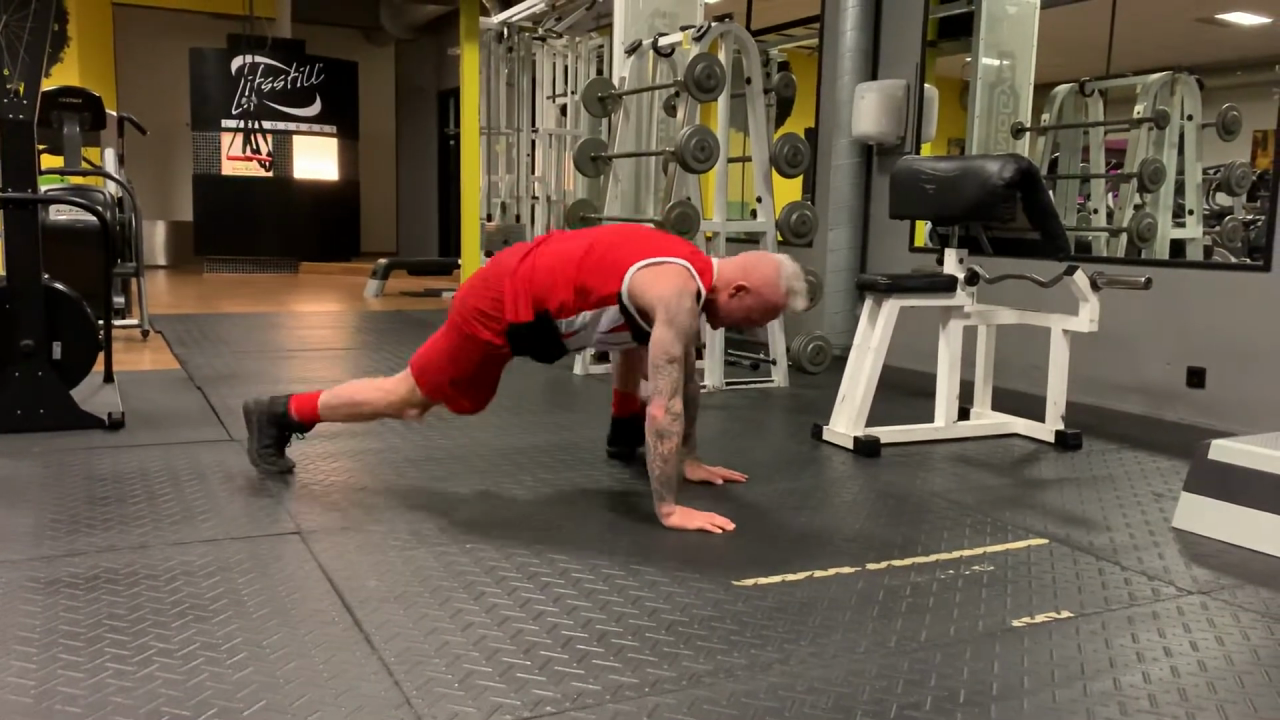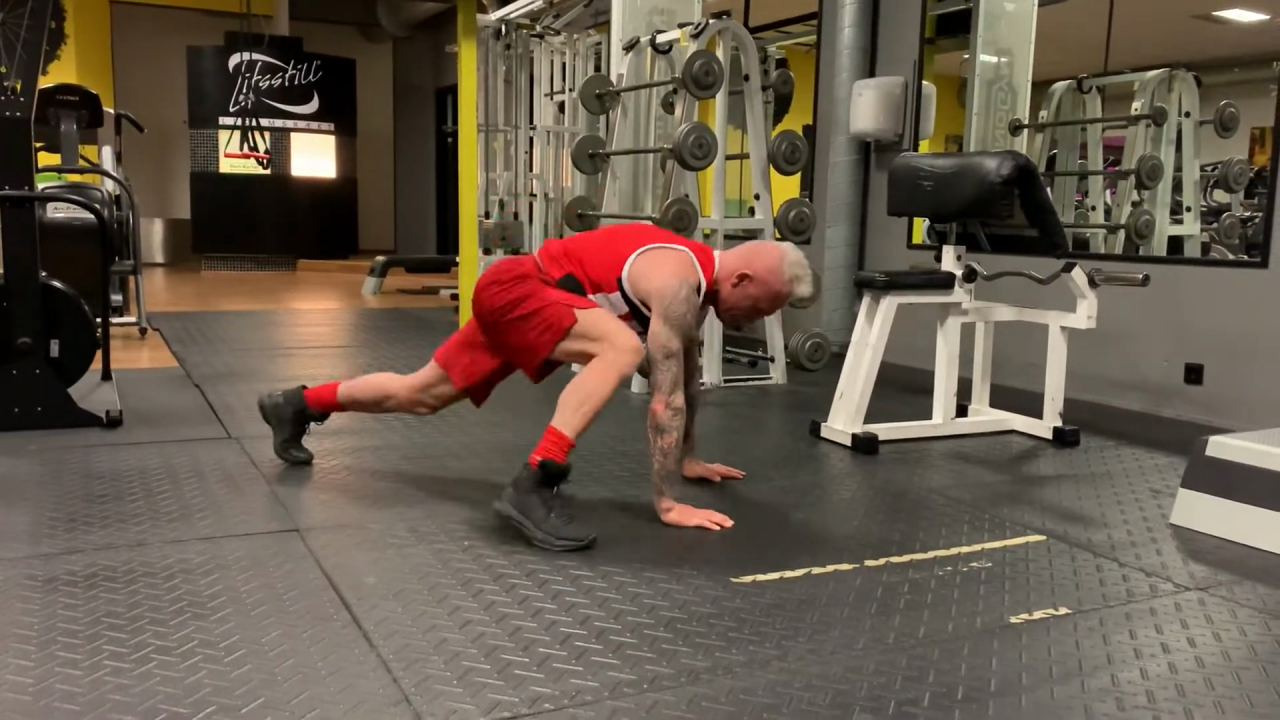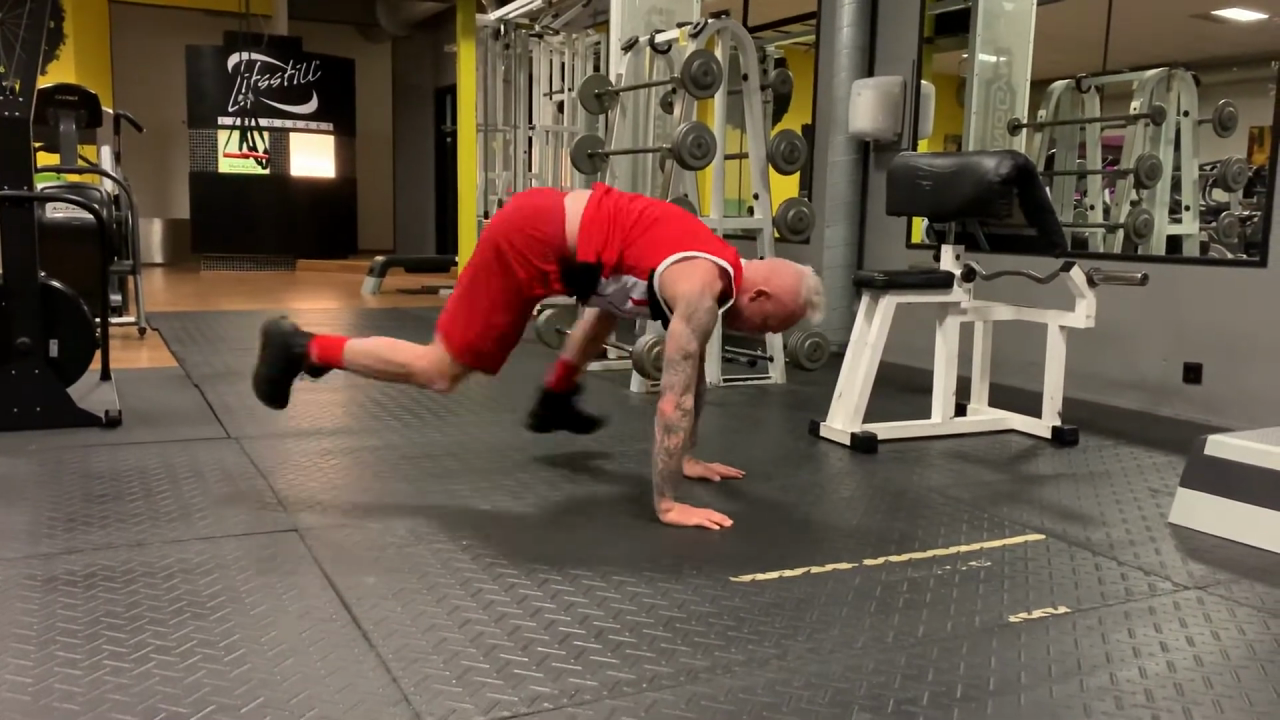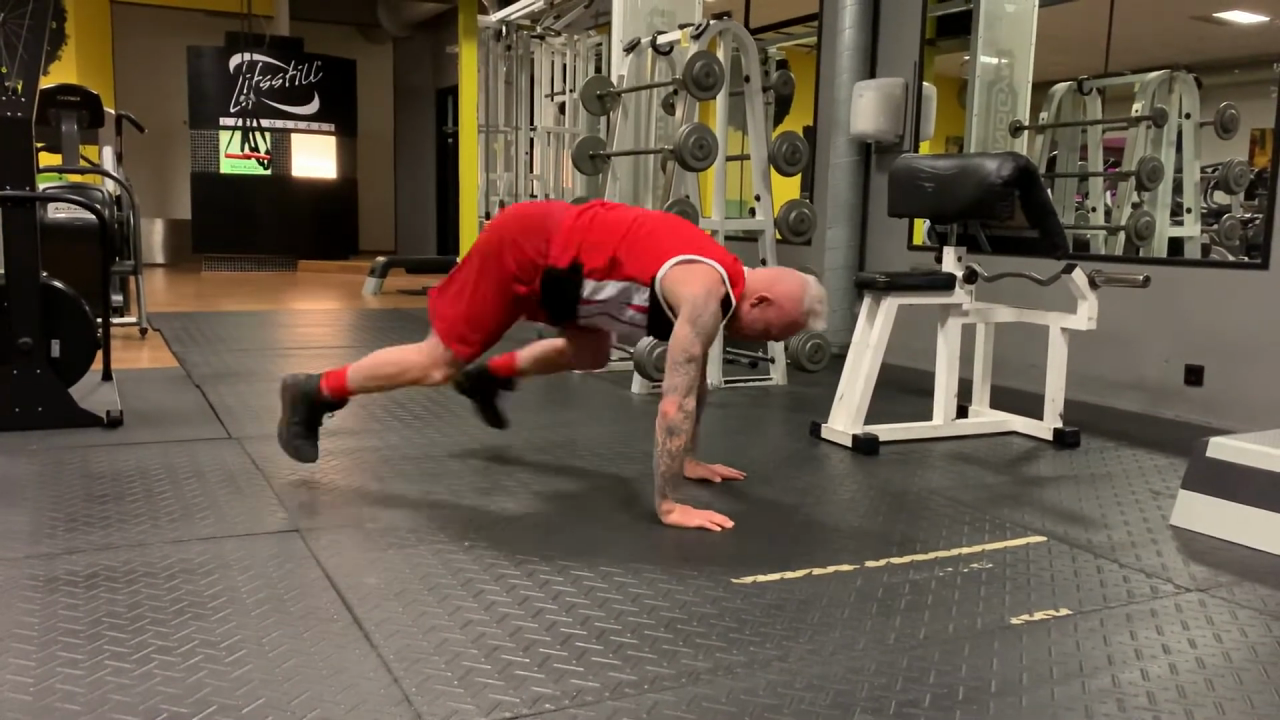
dt=0.5s
person 1, frame 1
left shoulder: (694, 274)
right shoulder: (679, 292)
left elbow: (684, 375)
right elbow: (665, 401)
left wrist: (689, 459)
right wrist: (669, 508)
left hip: (528, 272)
right hip: (499, 308)
left knee: (651, 332)
right knee: (406, 398)
right ankle: (279, 414)
person 1, frame 2
left shoulder: (696, 276)
right shoulder: (677, 282)
left elbow: (686, 376)
right elbow: (666, 396)
left wrist: (687, 458)
right wrist: (668, 501)
left hip: (527, 295)
right hip: (512, 289)
left knee: (421, 393)
right knee: (623, 348)
left ankle: (295, 405)
right ankle: (535, 485)
person 1, frame 3
left shoulder: (713, 274)
right shoulder: (704, 288)
left elbow: (686, 379)
right elbow: (676, 396)
left wrist: (685, 459)
right wrist: (668, 503)
left hip: (551, 216)
right hip: (530, 238)
left knee: (608, 307)
right knee: (440, 370)
left ankle: (554, 401)
right ankle: (301, 349)
person 1, frame 4
left shoulder: (712, 281)
right shoulder: (705, 290)
left elbow: (689, 378)
right elbow: (676, 398)
left wrist: (684, 461)
right wrist: (667, 504)
left hip: (550, 244)
right hip: (525, 249)
left knee: (595, 355)
right knee: (438, 363)
left ankle: (491, 378)
right ankle: (311, 393)
